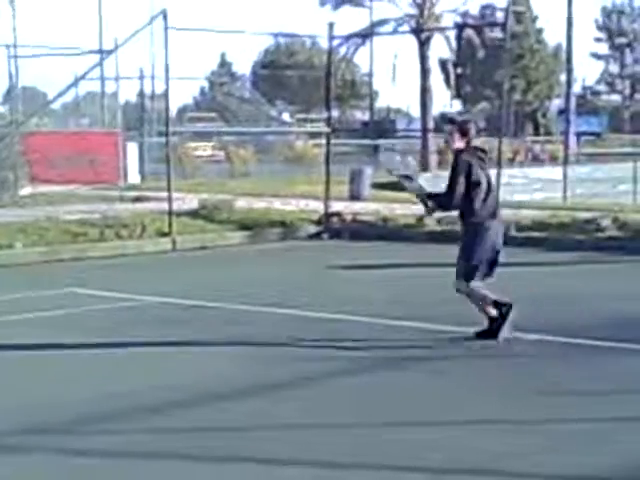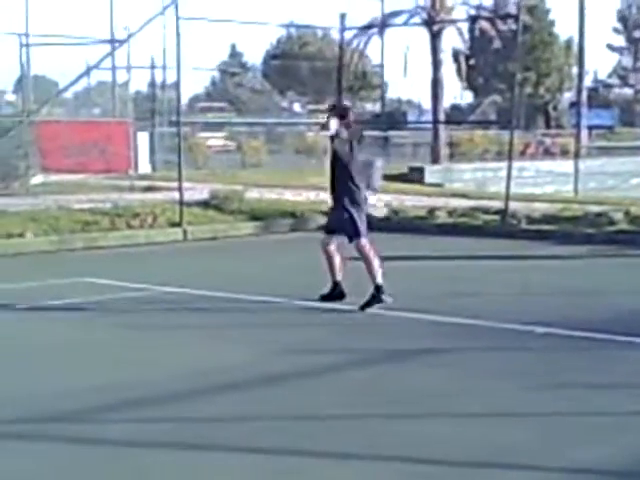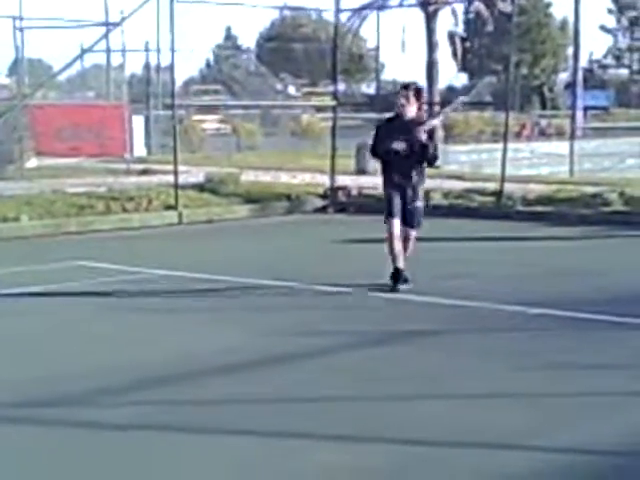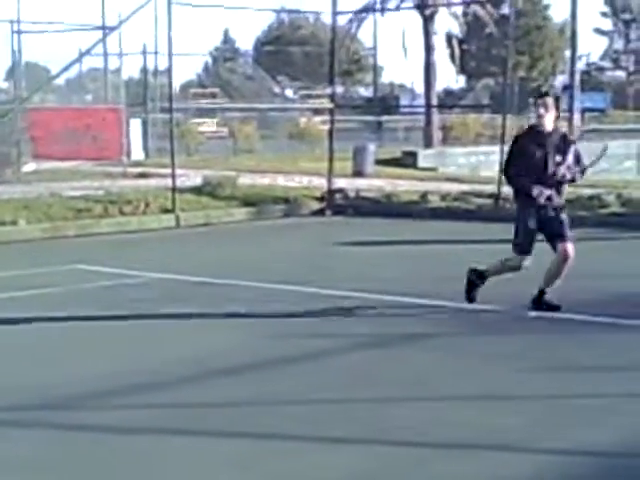
dt=1s
person 1, frame 1
left shoulder: (464, 161)
right shoulder: (473, 160)
left elbow: (453, 200)
right elbow: (457, 197)
left wrist: (426, 196)
right wrist: (423, 191)
left hip: (479, 230)
right hip: (491, 227)
left knee: (463, 285)
right knee: (471, 284)
left ankle: (500, 306)
right ankle: (493, 323)
person 1, frame 2
left shoulder: (346, 136)
right shoulder: (344, 139)
left wrist: (332, 133)
left hip: (350, 201)
right hip: (342, 200)
left knee: (363, 245)
right knee: (327, 243)
left ankle: (379, 291)
right ankle: (337, 288)
person 1, frame 3
left shoulder: (425, 127)
right shoulder: (386, 125)
left elbow: (432, 160)
right elbow: (375, 150)
left wrist: (425, 142)
right wrist: (392, 147)
left hip: (414, 187)
right hip: (392, 185)
left knee: (410, 235)
right knee: (394, 229)
left ankle: (398, 270)
right ankle: (400, 272)
person 1, frame 4
left shoulder: (565, 141)
right shoulder: (523, 140)
left elbow: (579, 170)
right elbow: (509, 173)
left wrist: (570, 174)
right wrist: (531, 188)
left hip: (554, 205)
right hip: (528, 205)
left knee: (567, 251)
right knee: (521, 262)
left ankle: (540, 296)
right ankle: (479, 275)
